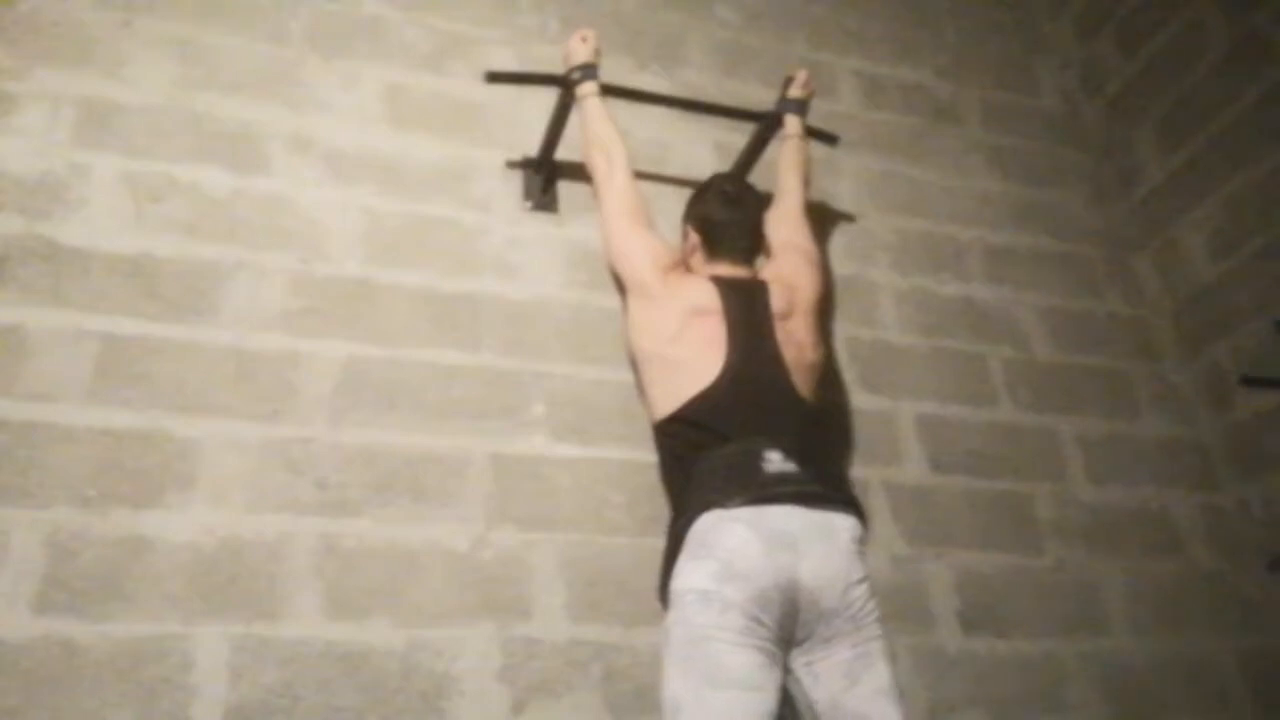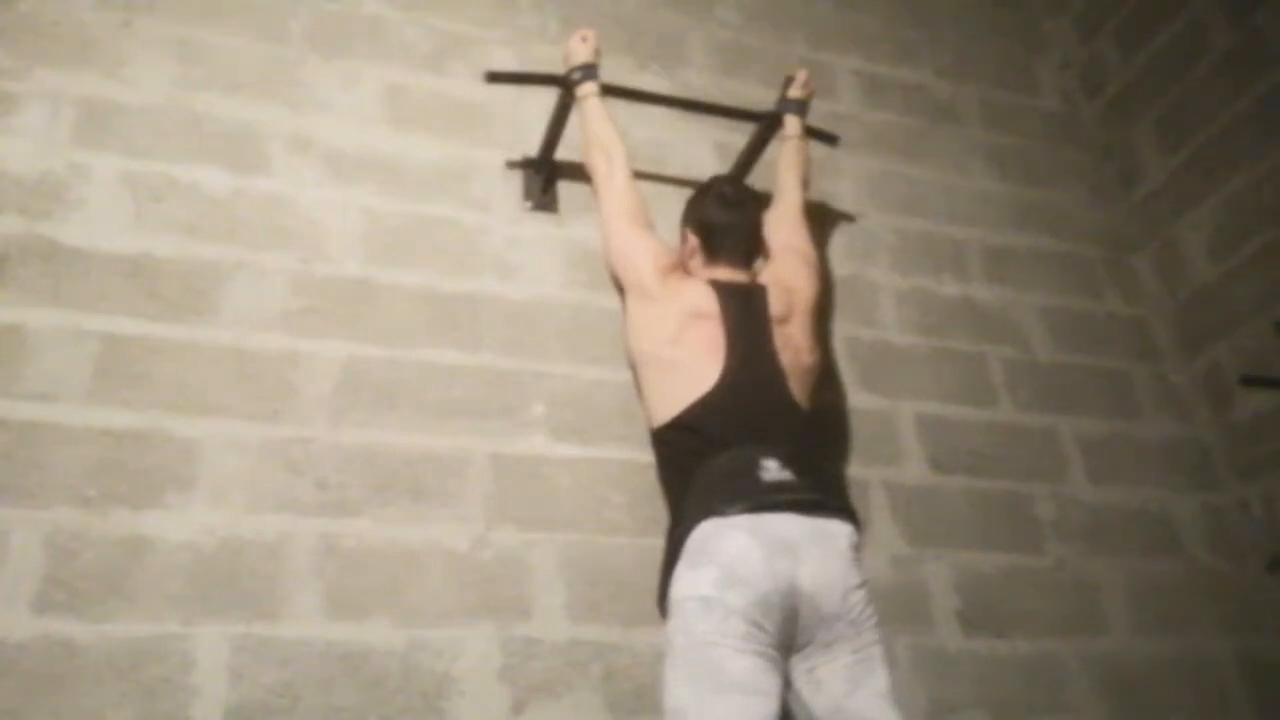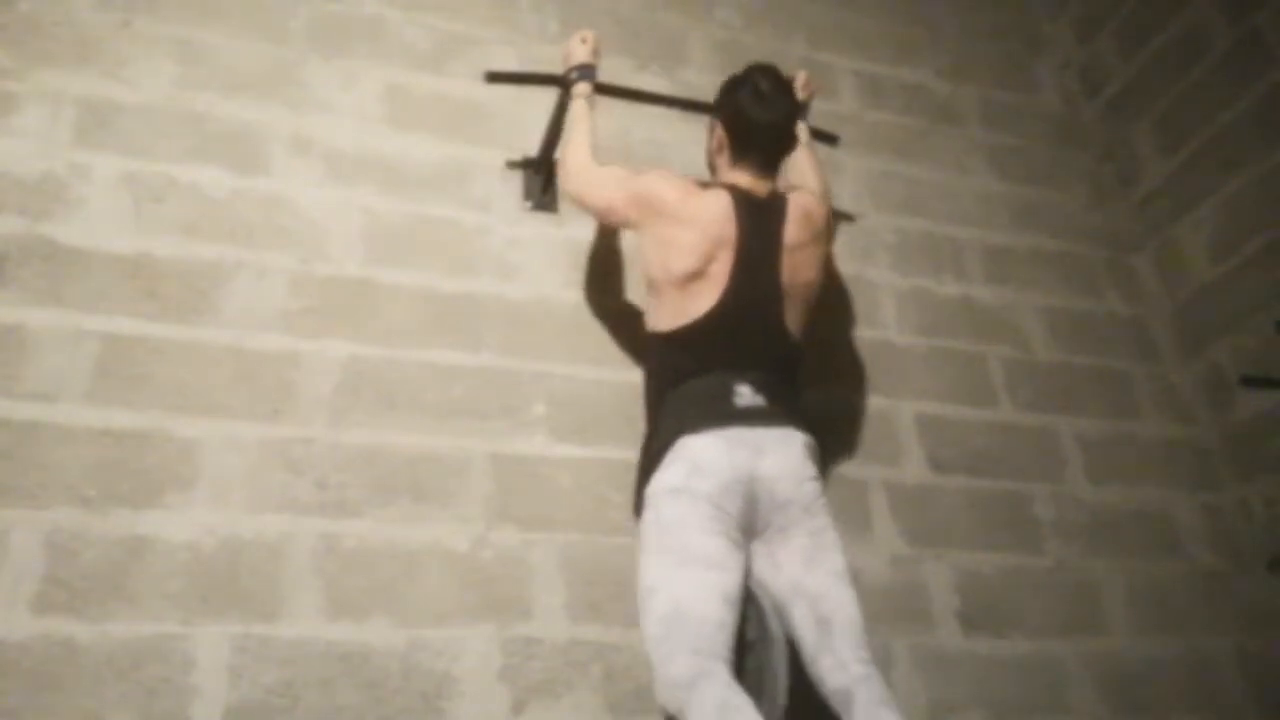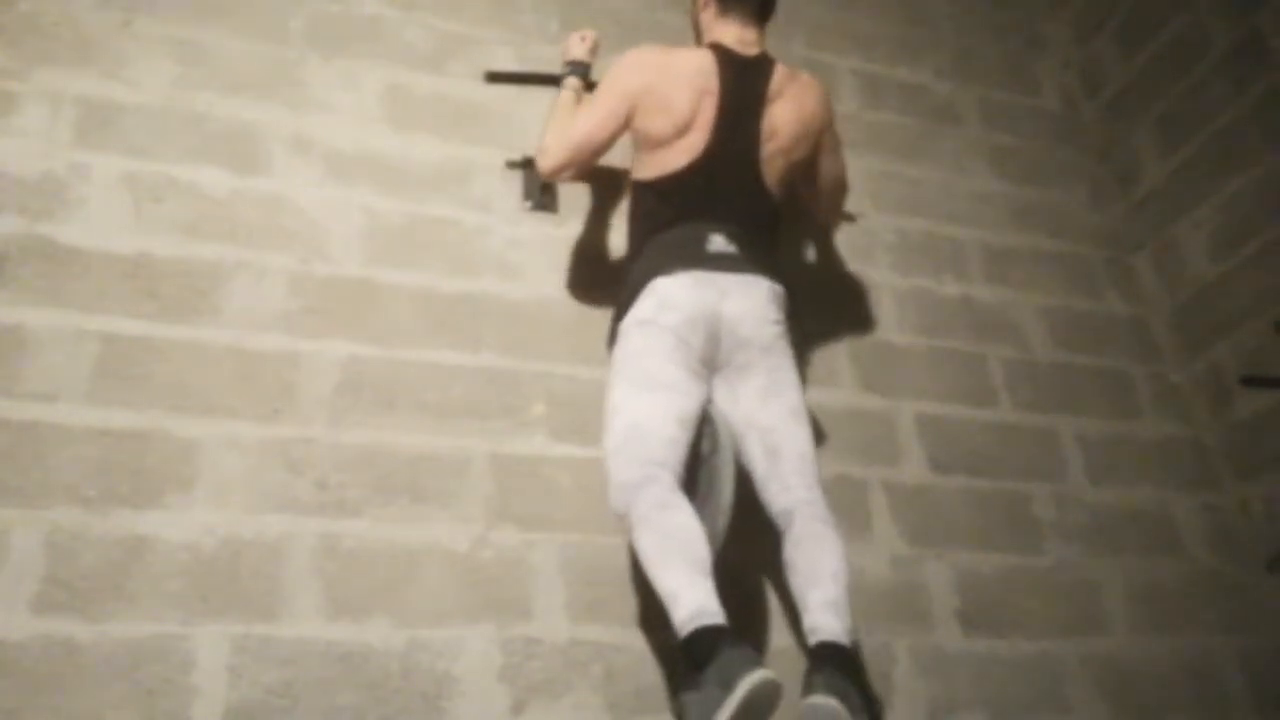
dt=1s
person 1, frame 1
left shoulder: (664, 290)
right shoulder: (795, 294)
left elbow: (612, 174)
right elbow: (790, 198)
left wrist: (585, 79)
right wrist: (793, 116)
left hip: (728, 539)
right hip: (829, 535)
person 1, frame 2
left shoulder: (663, 295)
right shoulder: (791, 299)
left elbow: (613, 177)
right elbow: (790, 201)
left wrist: (585, 81)
right wrist: (792, 118)
left hip: (725, 549)
right hip: (824, 543)
person 1, frame 3
left shoulder: (672, 205)
right shoulder: (810, 219)
left elbow: (575, 175)
left wrist: (582, 82)
right wrist: (799, 122)
left hip: (697, 455)
right hip: (785, 453)
person 1, frame 4
left shoulder: (651, 67)
right shoulder: (805, 95)
left elbow: (554, 160)
right elbow: (830, 204)
left wrist: (574, 73)
left hip: (669, 297)
right hip: (755, 301)
left knee: (643, 476)
right knee: (798, 493)
left ankle: (714, 647)
